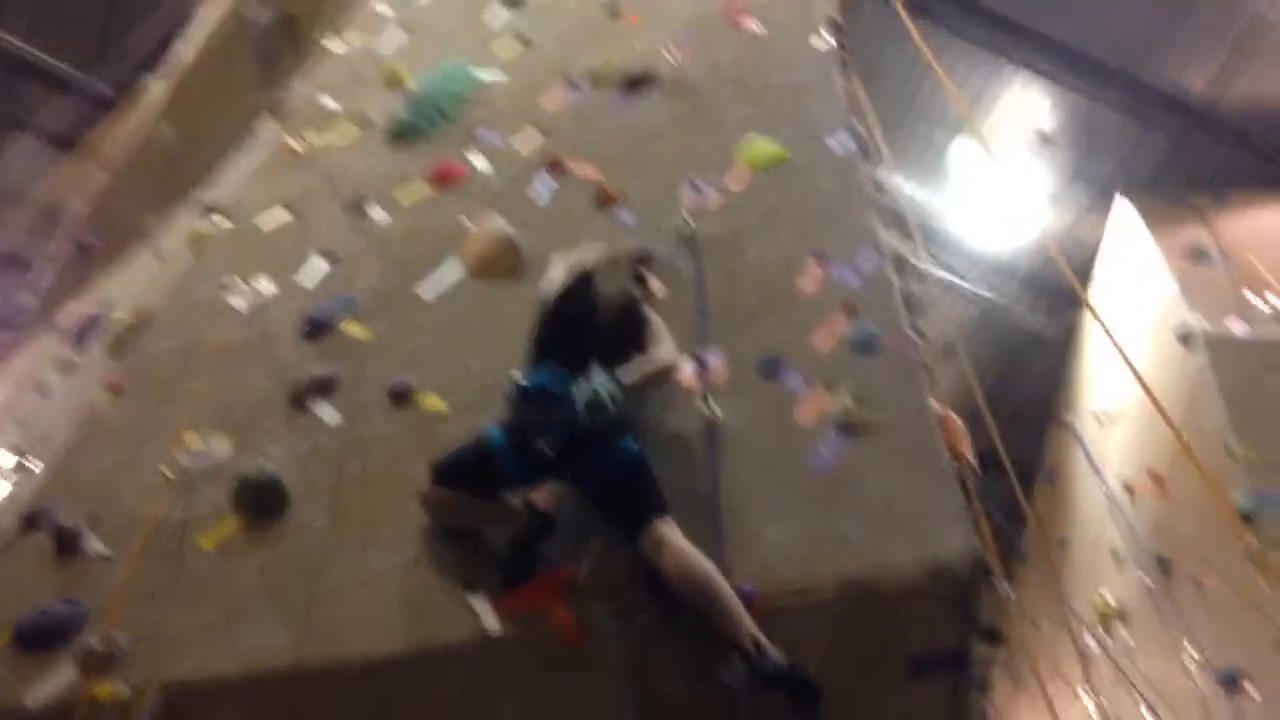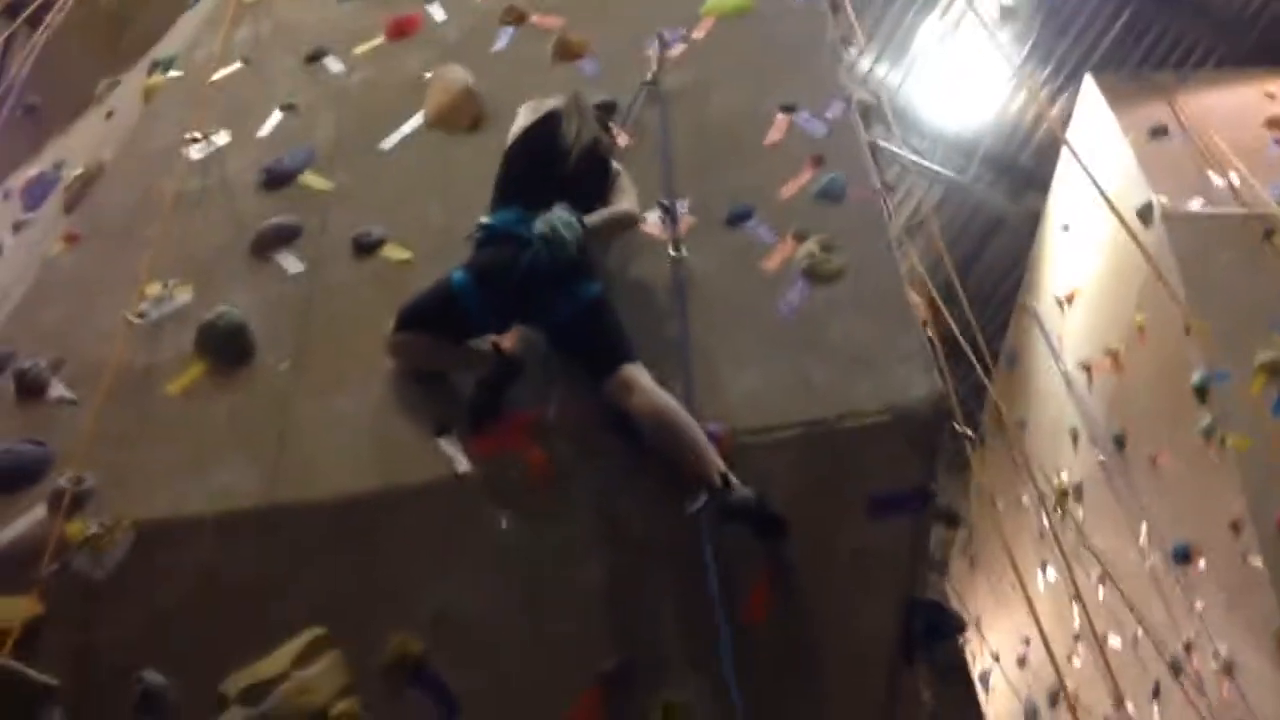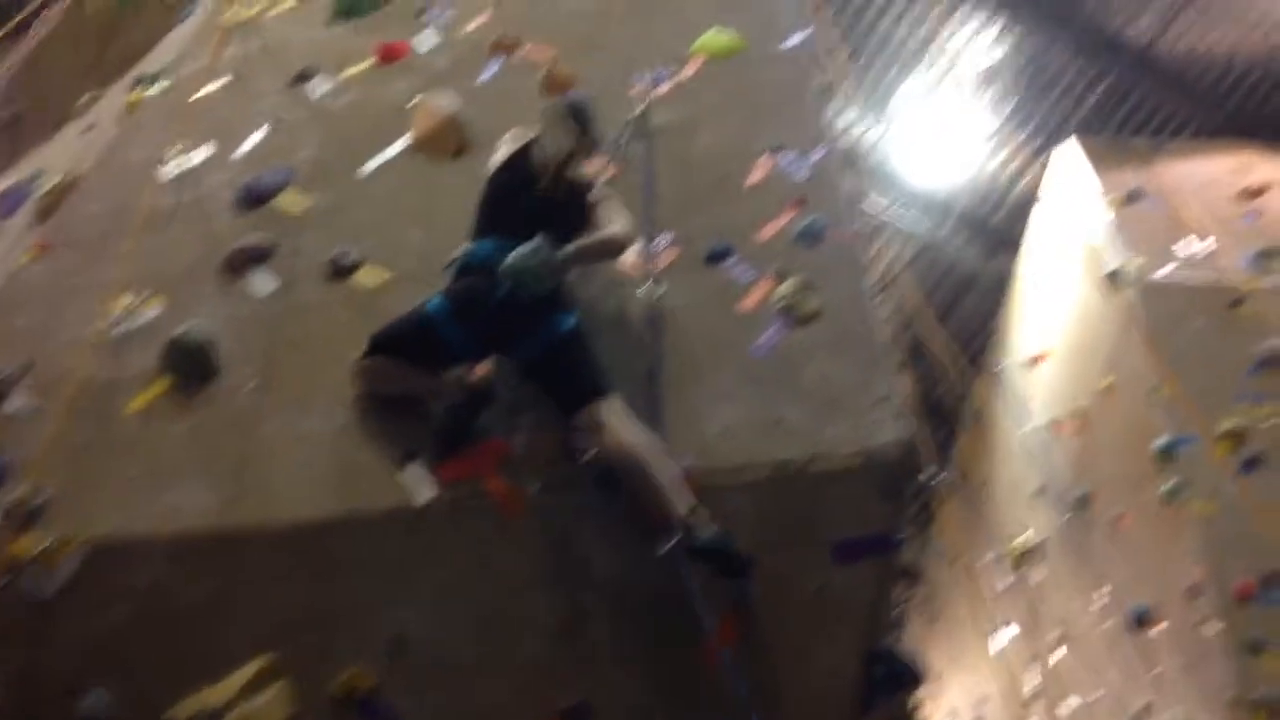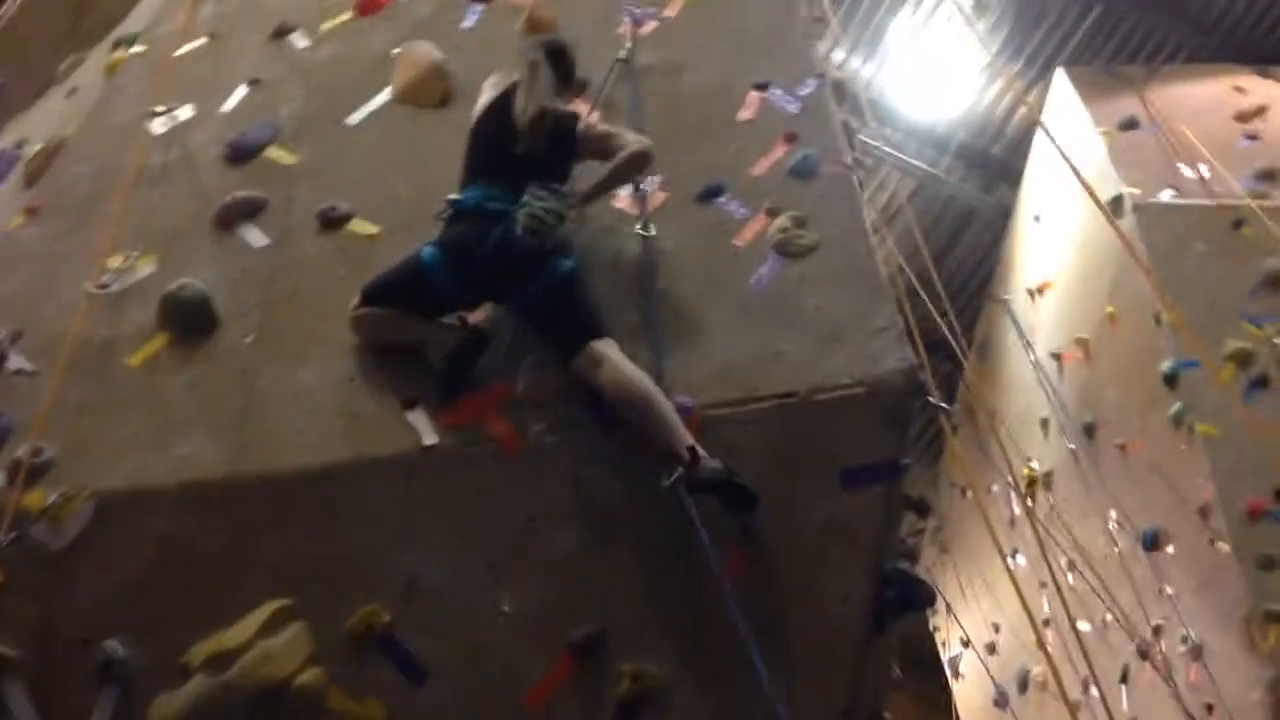
dt=0.5s
person 1, frame 1
left shoulder: (567, 281)
right shoulder: (640, 312)
right elbow: (665, 360)
left wrist: (606, 261)
right wrist: (617, 382)
left hip: (535, 420)
right hip: (598, 429)
left knee: (435, 494)
right knee: (663, 539)
left ankle: (522, 521)
right ankle: (760, 650)
person 1, frame 2
left shoulder: (532, 118)
right shoulder: (607, 163)
right elbow: (627, 212)
left wrist: (564, 105)
right wrist: (581, 227)
left hip: (499, 262)
right hip: (564, 273)
left knee: (402, 340)
right knee: (632, 382)
left ankle: (492, 362)
right ankle: (725, 485)
person 1, frame 3
left shoulder: (513, 150)
right shoulder: (587, 193)
right elbow: (619, 236)
right wrist: (556, 260)
left hip: (475, 292)
right hip: (539, 305)
left knee: (370, 367)
right knee: (602, 416)
left ankle: (459, 391)
right ankle: (692, 525)
person 1, frame 4
left shoulder: (494, 91)
right shoulder: (575, 127)
right elbow: (641, 152)
right wrist: (586, 195)
left hip: (467, 240)
right hip: (535, 251)
left knee: (366, 315)
right knee: (601, 358)
left ankle: (456, 340)
right ankle: (695, 461)
